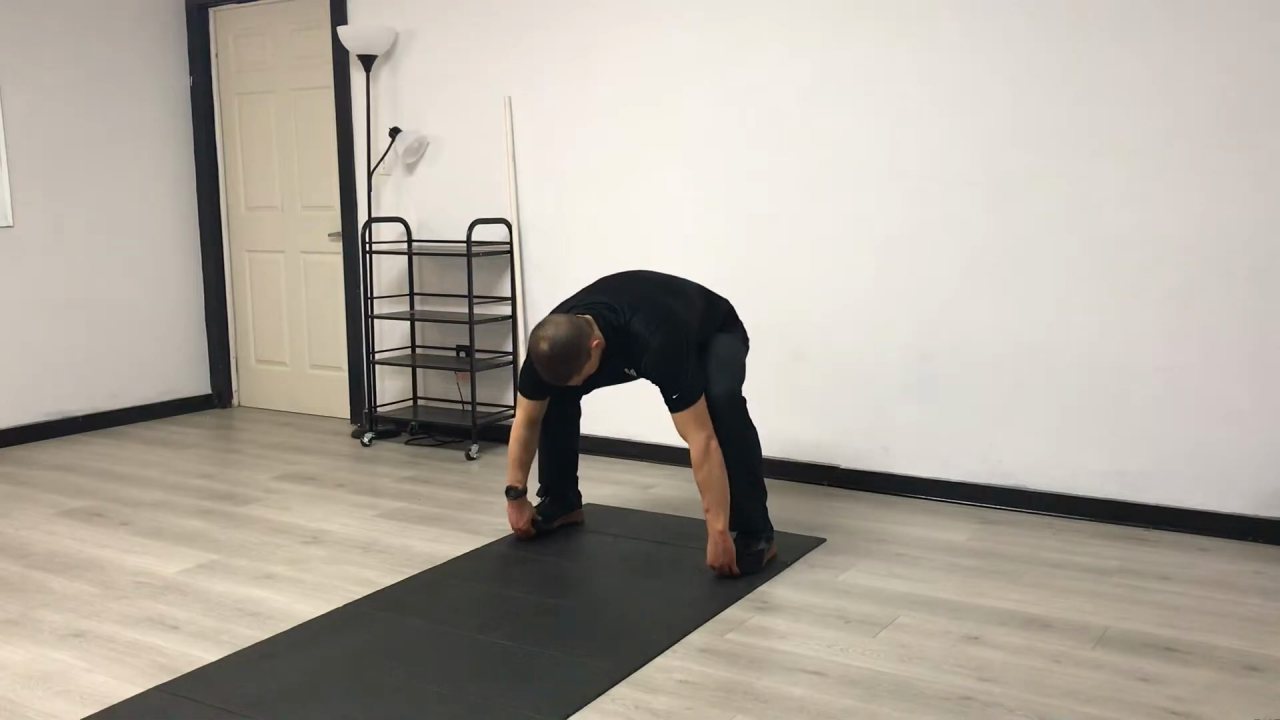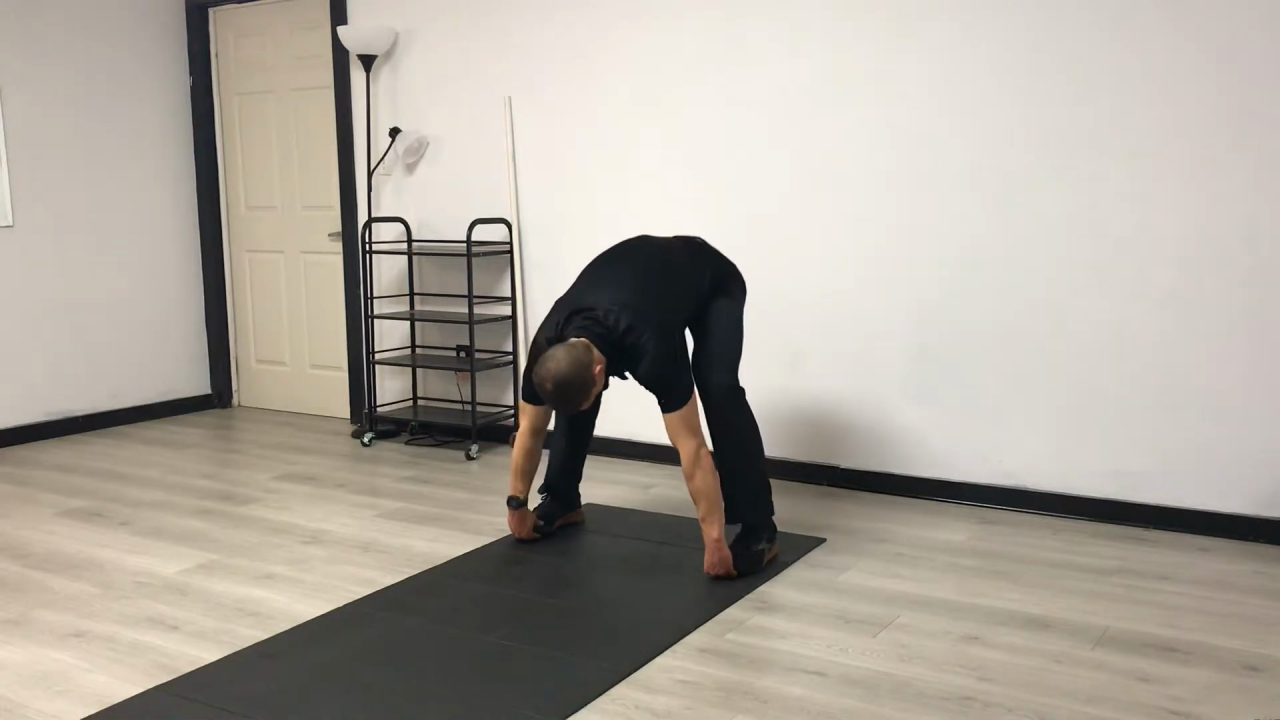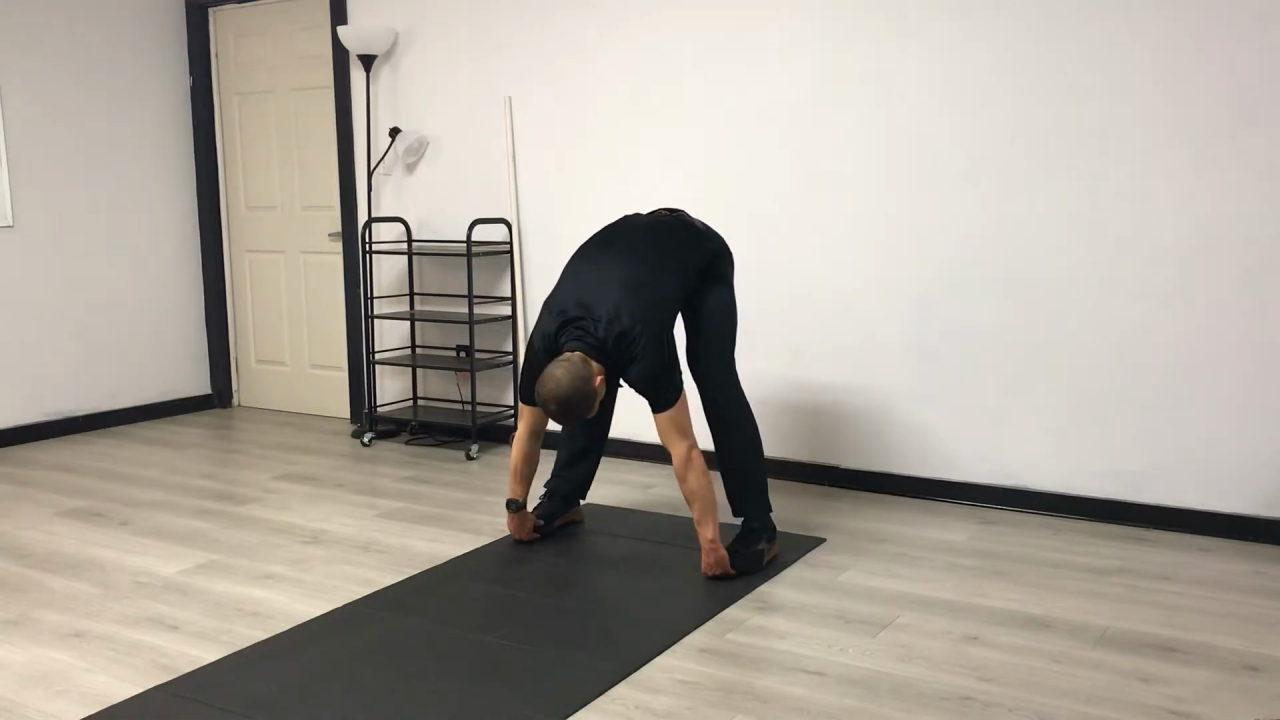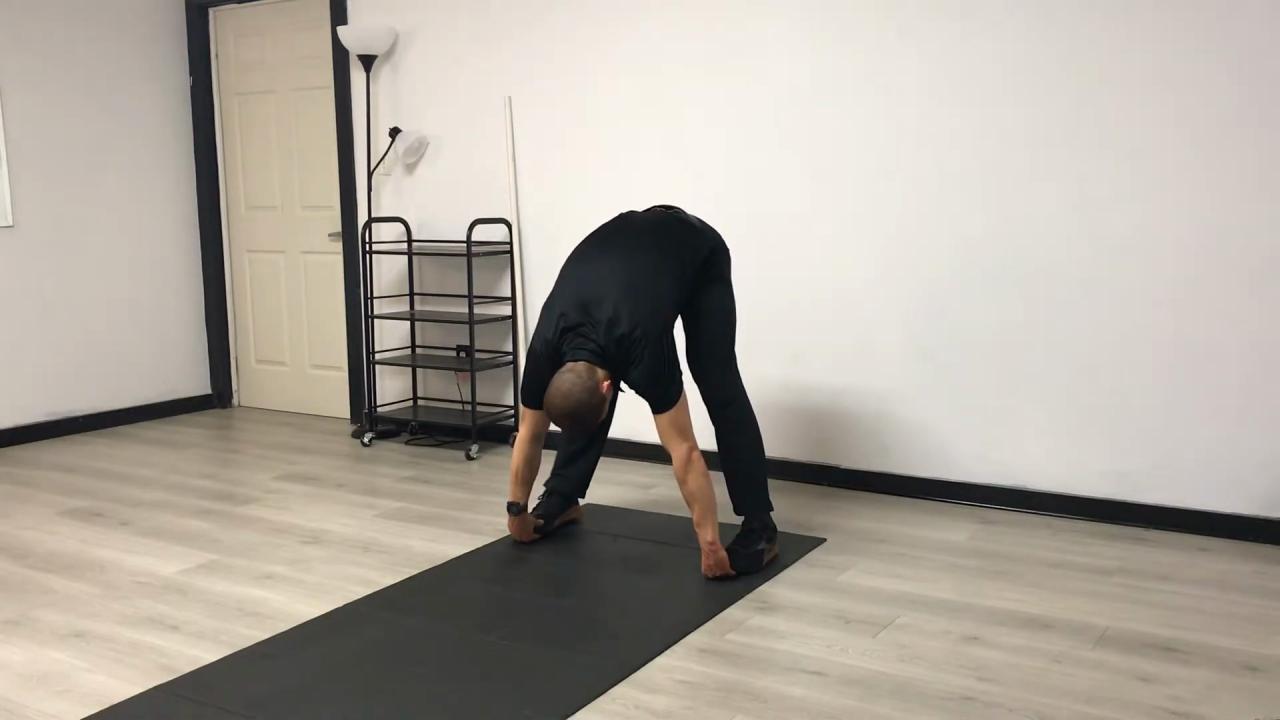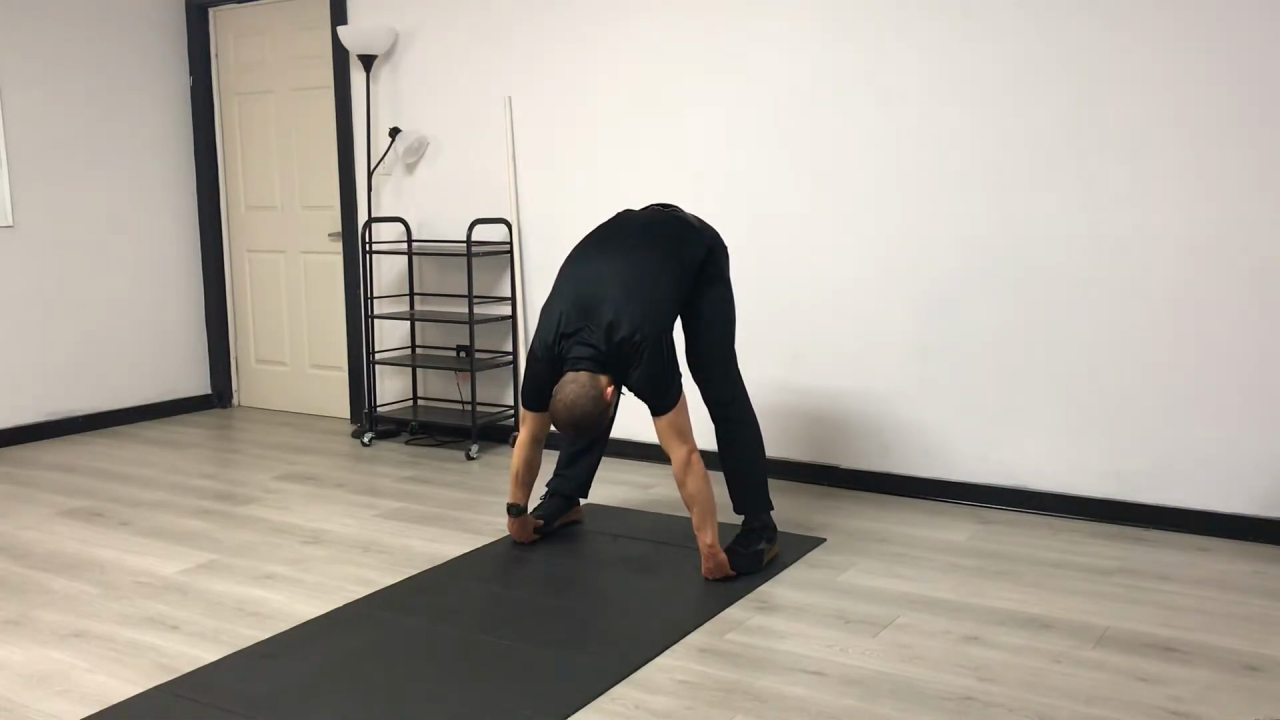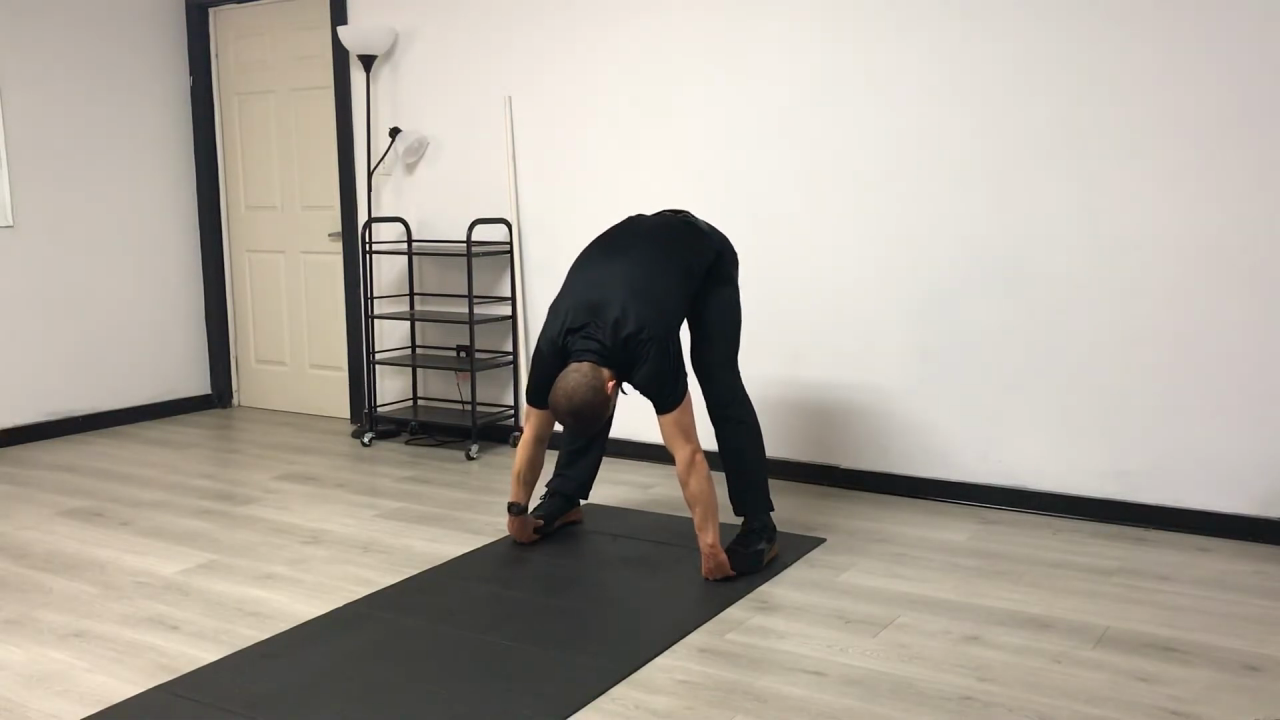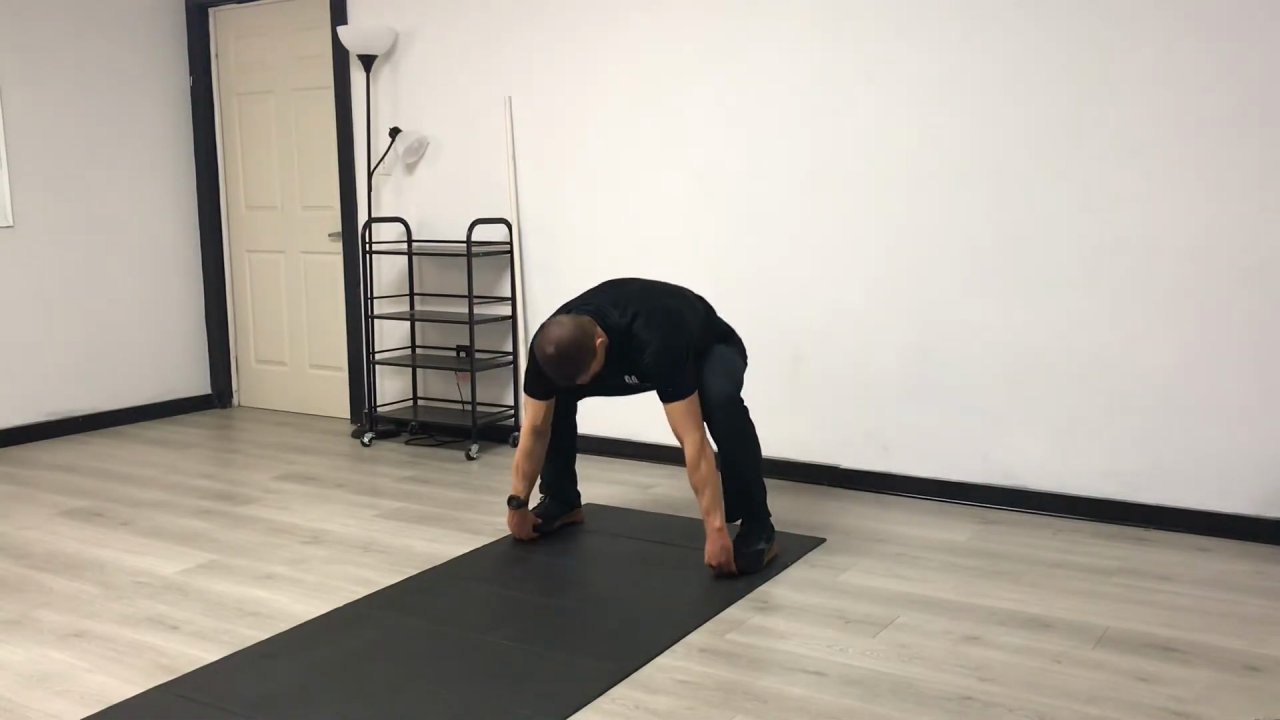
dt=0.7s
person 1, frame 1
left shoulder: (657, 344)
right shoulder: (551, 344)
left elbow: (701, 440)
right elbow: (526, 420)
left wrist: (718, 533)
right wrist: (516, 497)
left hip: (714, 333)
left knee: (723, 400)
right knee: (555, 395)
left ankle: (755, 532)
right ankle: (563, 502)
person 1, frame 2
left shoulder: (651, 349)
right shoulder: (551, 349)
left elbow: (691, 448)
right elbow: (530, 430)
left wrist: (714, 540)
right wrist: (517, 505)
left hip: (714, 284)
right hip: (642, 272)
left knee: (719, 390)
right knee: (571, 392)
left ankle: (758, 529)
right ankle: (562, 501)
person 1, frame 3
left shoulder: (640, 352)
right shoulder: (544, 350)
left elbow: (683, 450)
right elbow: (527, 432)
left wrist: (710, 543)
right wrist: (516, 508)
left hip: (703, 258)
left knee: (718, 388)
right knee: (585, 401)
left ankle: (759, 526)
right ankle: (564, 500)
person 1, frame 4
left shoulder: (641, 353)
right shoulder: (546, 353)
left elbow: (684, 451)
right elbow: (529, 435)
left wrist: (709, 543)
right wrist: (516, 511)
left hip: (700, 255)
left knee: (720, 390)
right knee: (584, 402)
left ankle: (759, 526)
right ankle: (562, 499)
person 1, frame 5
left shoulder: (641, 355)
right shoulder: (546, 357)
left elbow: (683, 453)
right elbow: (529, 437)
left wrist: (709, 545)
right wrist: (516, 512)
left hip: (697, 251)
left knee: (721, 390)
right knee: (586, 405)
left ankle: (759, 525)
right ankle: (564, 499)
person 1, frame 6
left shoulder: (647, 352)
right shoulder: (553, 352)
left elbow: (686, 452)
right elbow: (534, 436)
left wrist: (709, 545)
right wrist: (517, 512)
left hip: (708, 258)
left knee: (721, 389)
right knee: (587, 407)
left ankle: (759, 526)
right ankle: (564, 500)
person 1, frame 7
left shoulder: (656, 341)
right shoulder: (553, 344)
left elbow: (693, 441)
right elbow: (534, 429)
left wrist: (716, 531)
right wrist: (517, 505)
left hip: (710, 349)
left knee: (721, 400)
right knee: (552, 398)
left ankle: (757, 529)
right ankle: (562, 502)
